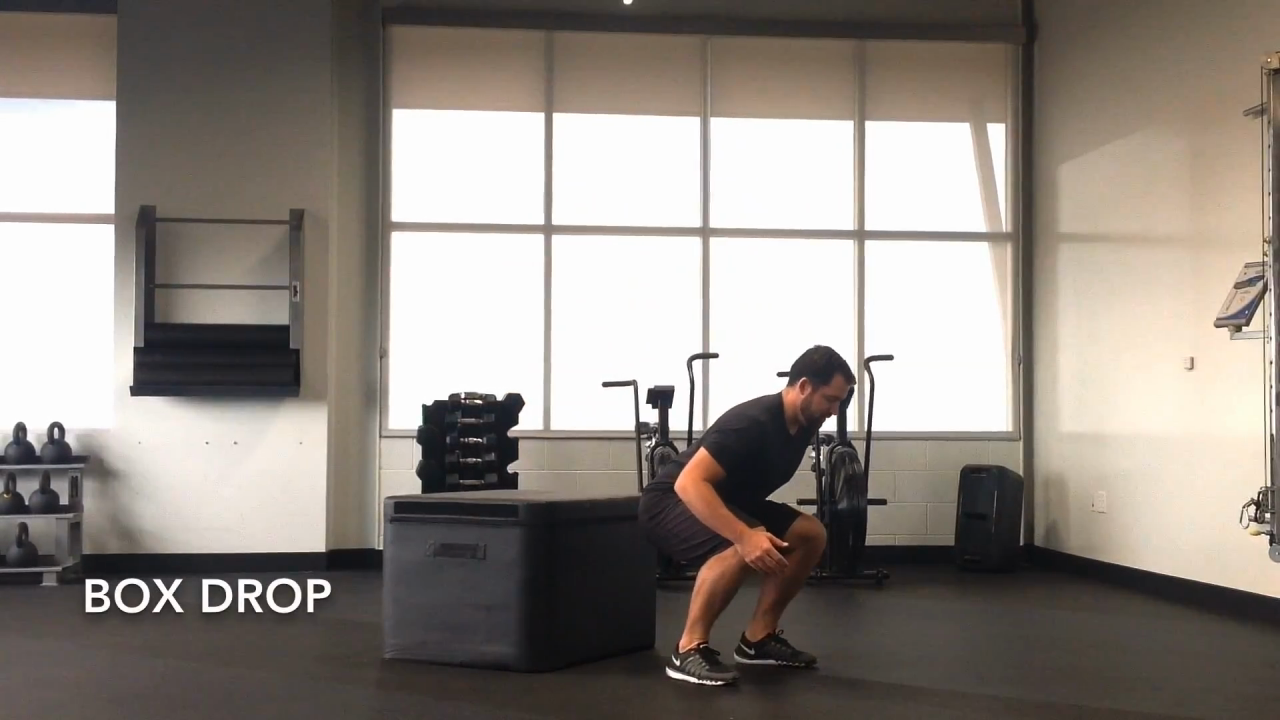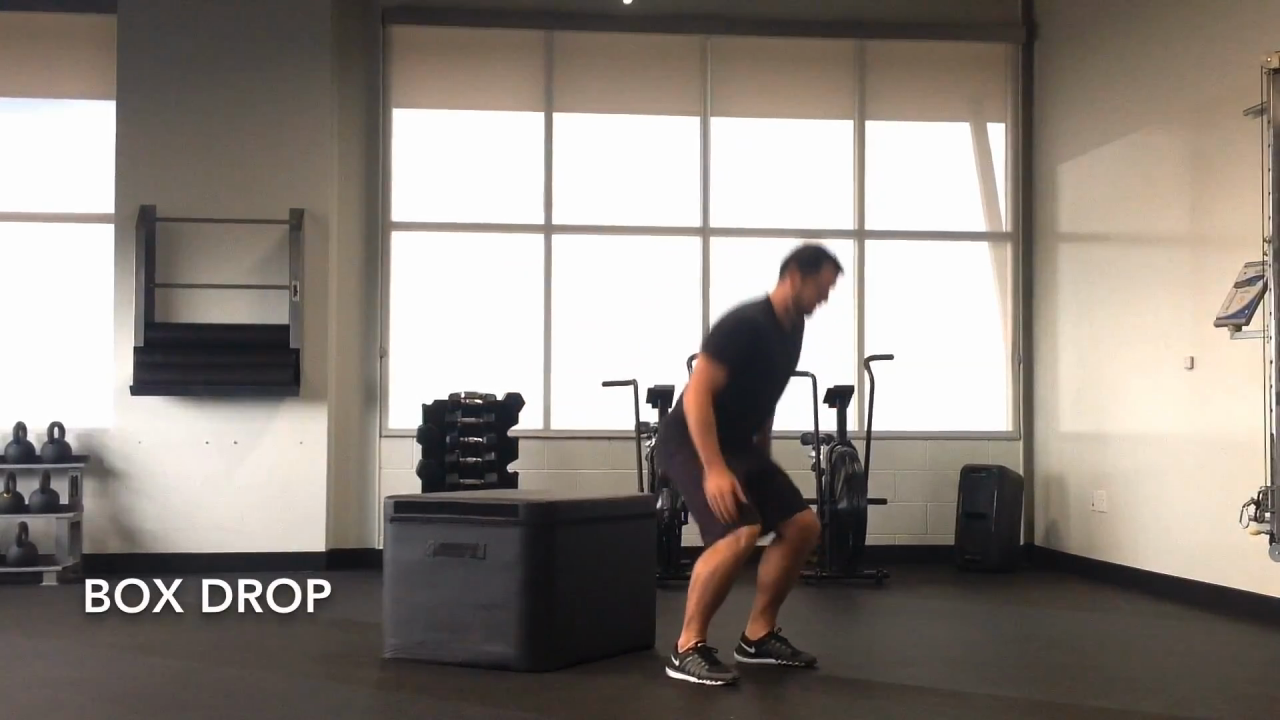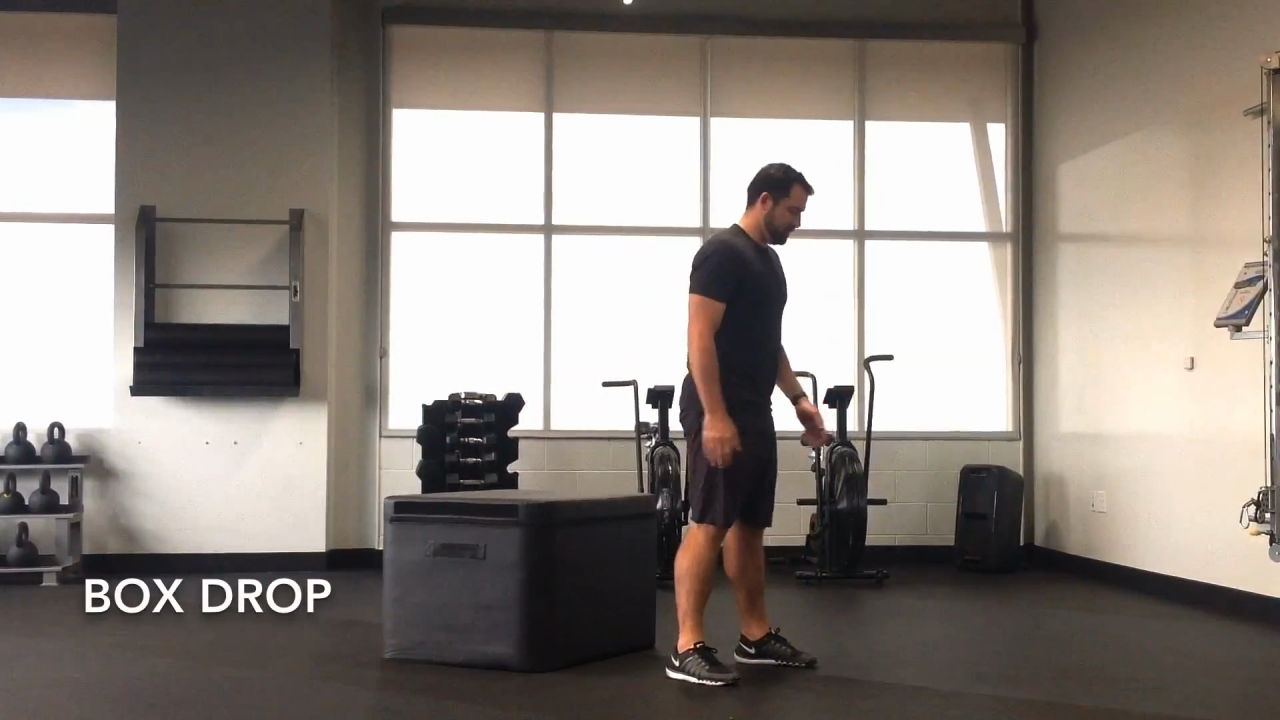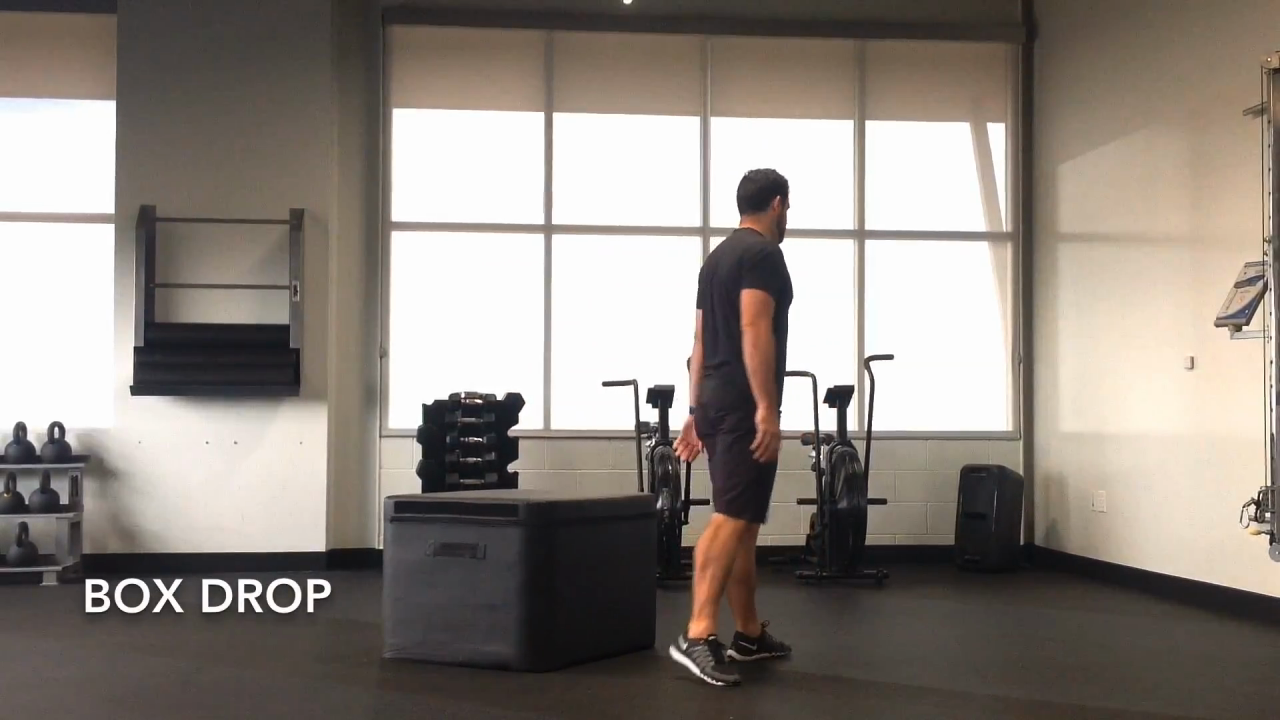
dt=0.5s
person 1, frame 1
left shoulder: (804, 425)
right shoulder: (752, 423)
right elbow: (688, 483)
right wrist: (745, 536)
right hip: (671, 503)
left knee: (810, 533)
right knee: (744, 547)
left ankle: (758, 637)
right ankle: (689, 649)
person 1, frame 2
left shoulder: (793, 328)
right shoulder: (745, 324)
right elbow: (697, 393)
left wrist: (762, 457)
right wrist: (717, 470)
left hip: (740, 445)
right hip: (691, 443)
left knee: (803, 525)
right knee: (741, 533)
left ankle: (758, 636)
right ankle: (688, 649)
person 1, frame 3
left shoulder: (766, 257)
right shoulder: (723, 253)
right elbow: (699, 335)
left wrist: (799, 398)
right wrist: (713, 417)
left hip: (753, 413)
right hip: (721, 414)
left knee: (749, 526)
right knee: (709, 526)
left ankle: (756, 638)
right ankle: (686, 650)
person 1, frame 4
left shoulder: (720, 255)
right shoulder: (763, 252)
left elbow: (702, 340)
right elbow: (756, 331)
left wrist: (697, 412)
right wrist: (767, 408)
left hip: (719, 399)
right hip: (744, 404)
left knee: (745, 520)
right knee: (733, 516)
left ankle: (750, 633)
right ankle: (698, 635)
